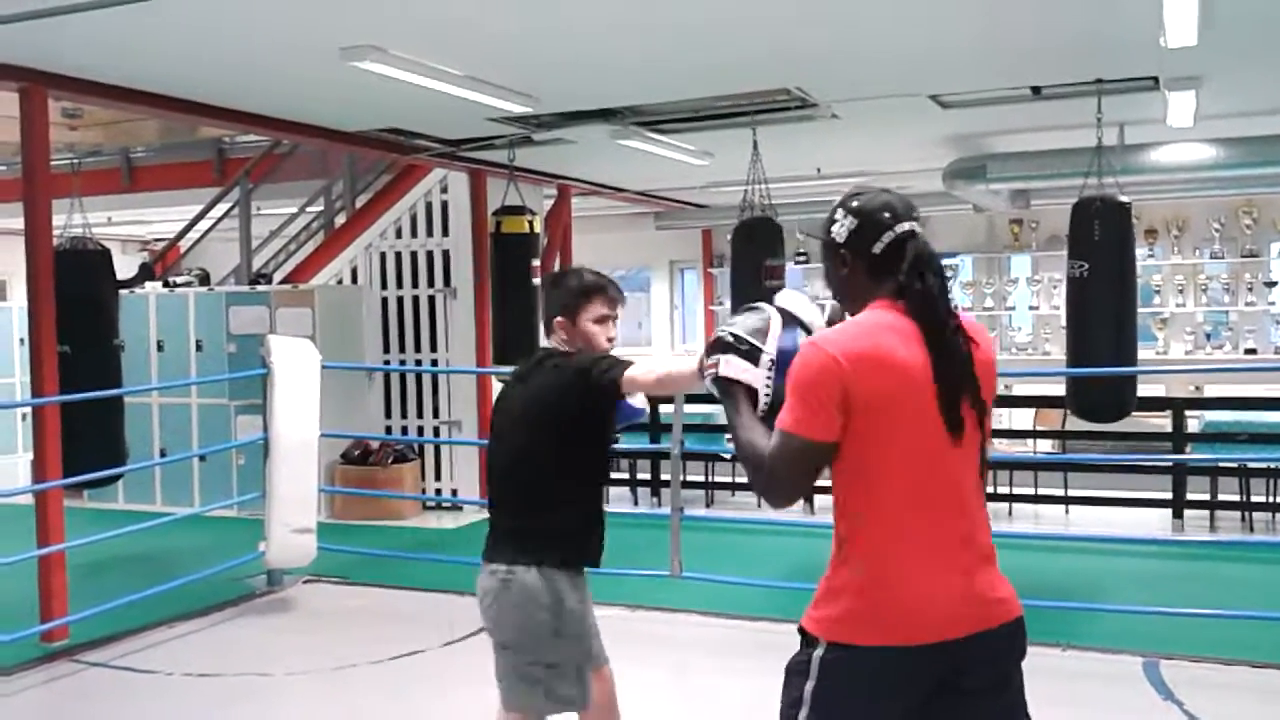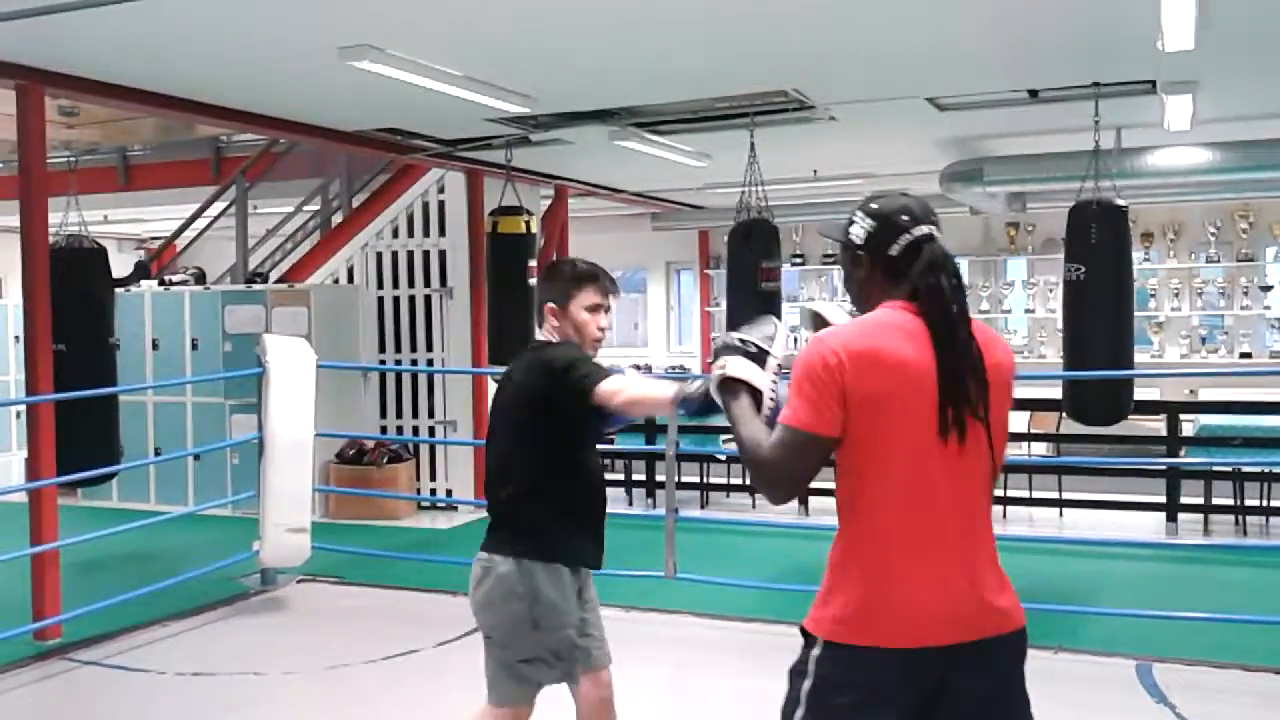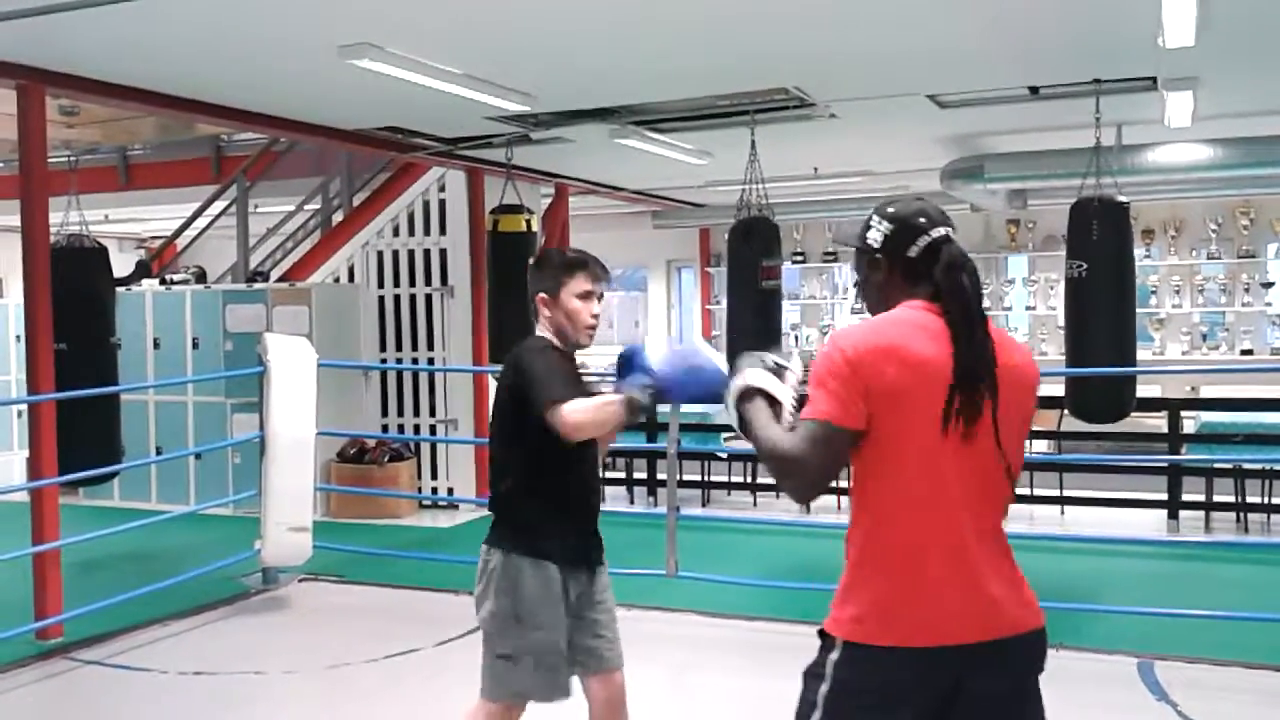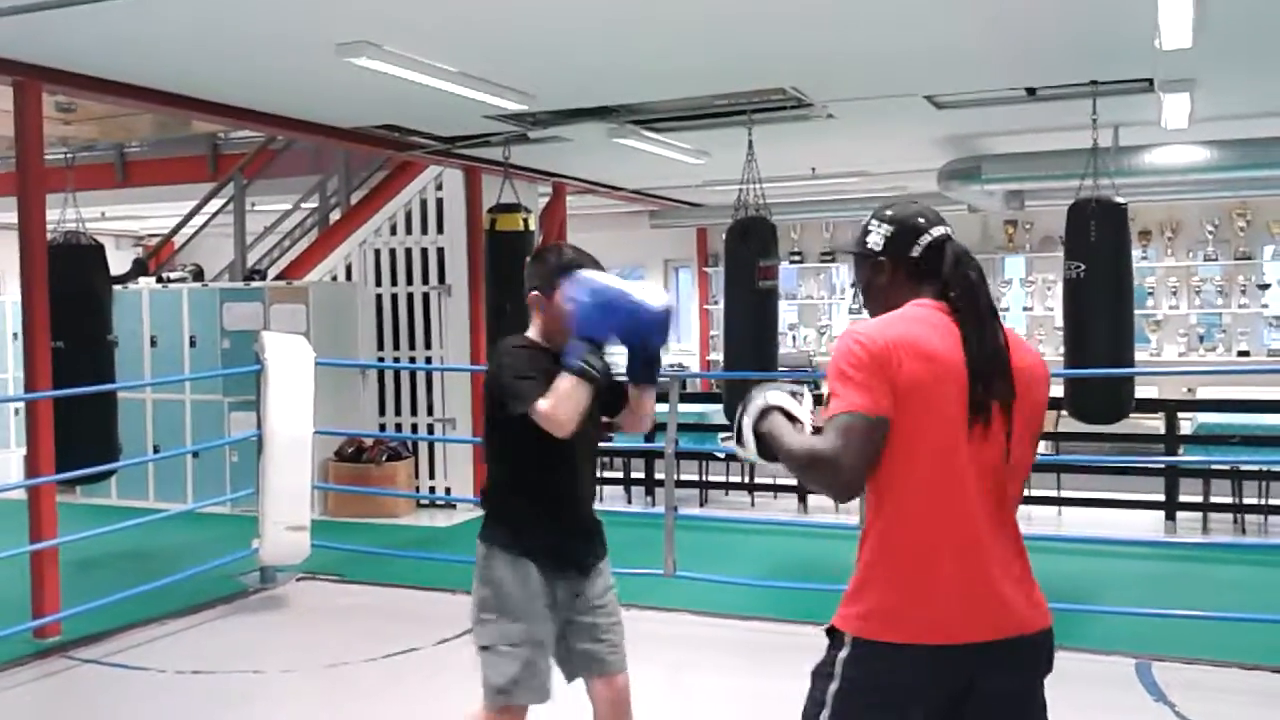
dt=0.1s
person 1, frame 1
left shoulder: (833, 355)
right shoulder: (973, 344)
left elbow: (779, 486)
left wrist: (736, 390)
left hip: (871, 632)
right hip: (984, 620)
person 1, frame 2
left shoulder: (837, 350)
right shoulder: (991, 352)
left elbow: (778, 480)
left wrist: (738, 390)
left hip: (869, 634)
right hip: (986, 627)
person 1, frame 3
left shoulder: (858, 346)
right shoulder: (1016, 359)
left elbow: (804, 479)
left wrist: (756, 401)
left hip: (885, 634)
right hip: (1001, 627)
person 1, frame 4
left shoulder: (871, 343)
right shoulder: (1026, 361)
left elbow: (841, 474)
left wrist: (770, 420)
left hip: (894, 634)
right hip: (1011, 628)
person 2, frame 1
left shoulder: (535, 378)
right shoulder: (572, 372)
right elbow: (659, 376)
left wrist: (596, 429)
left hip: (549, 566)
right hip: (533, 572)
left knee: (596, 683)
person 2, frame 2
left shoulder: (537, 371)
right shoulder: (554, 364)
right elbow: (624, 396)
left wrist: (590, 423)
right wrist: (700, 394)
left hip: (554, 561)
right hip: (526, 565)
person 2, frame 3
left shoulder: (565, 362)
right shoulder: (534, 359)
left elbow: (590, 447)
right elbow: (575, 422)
left wrist: (631, 386)
right wrist: (646, 393)
left hip: (576, 556)
right hip: (526, 558)
person 2, frame 4
left shoulder: (577, 358)
right shoulder: (513, 358)
left elbow: (637, 422)
right elbow: (556, 419)
left wrist: (645, 357)
right wrist: (587, 345)
left hip: (579, 554)
right hip: (520, 558)
